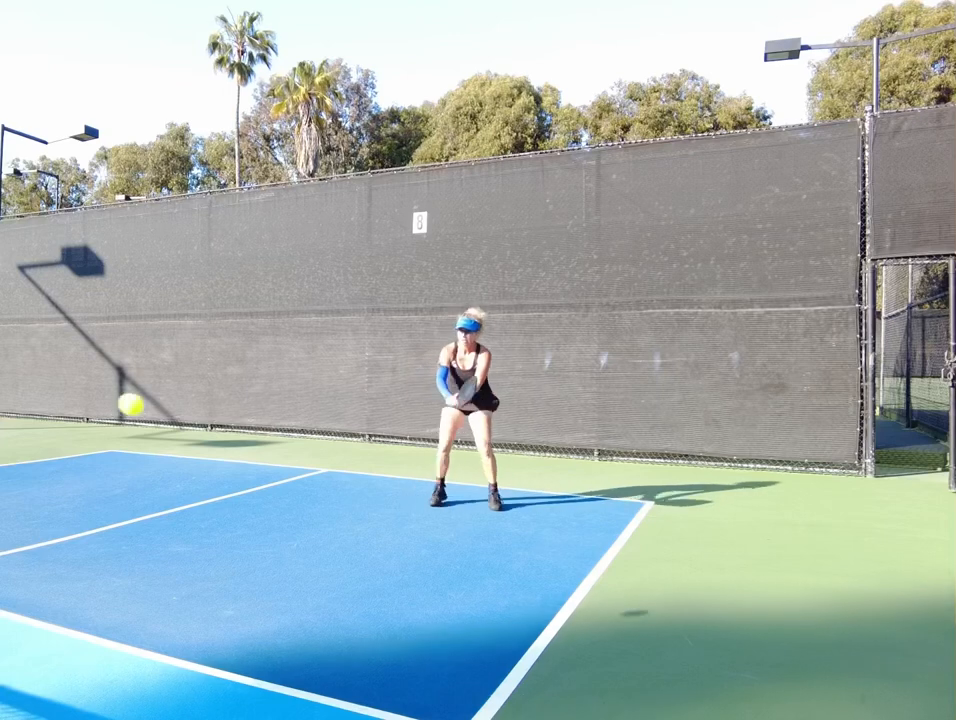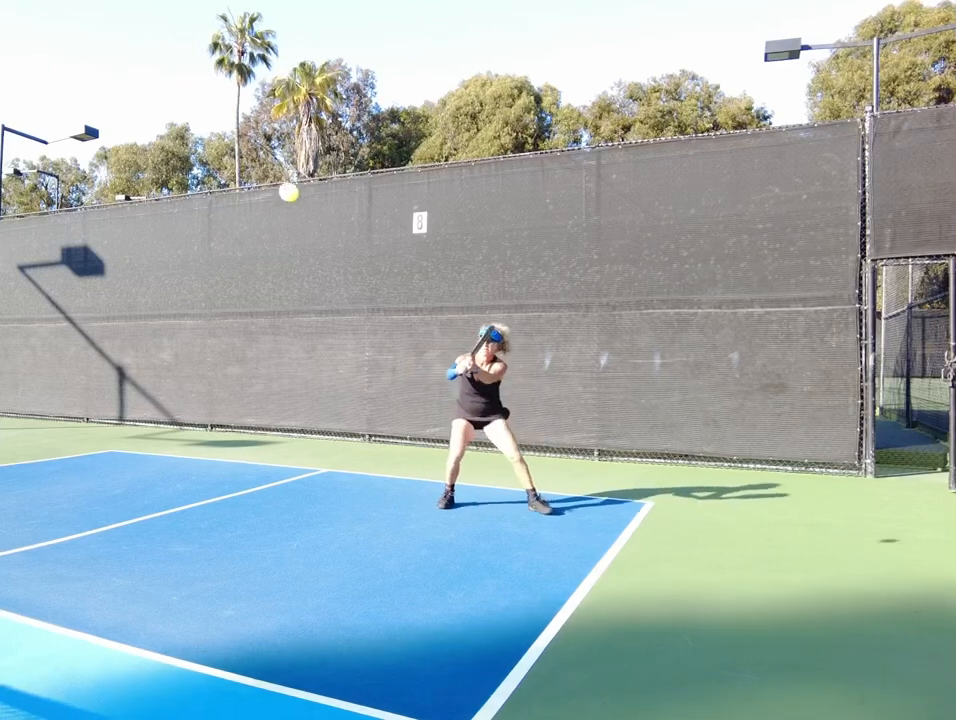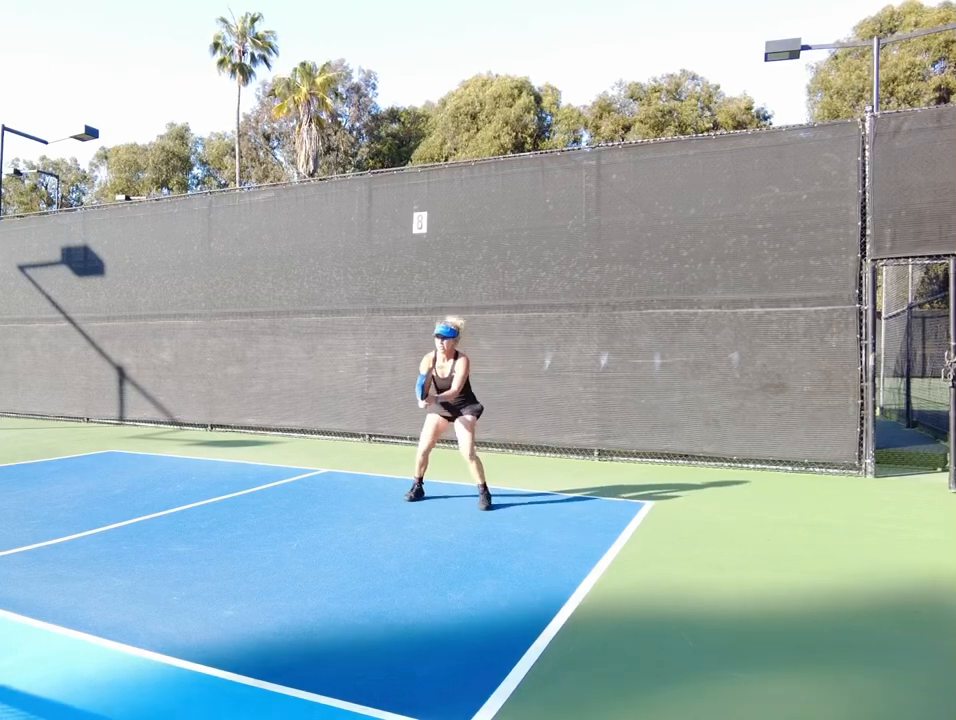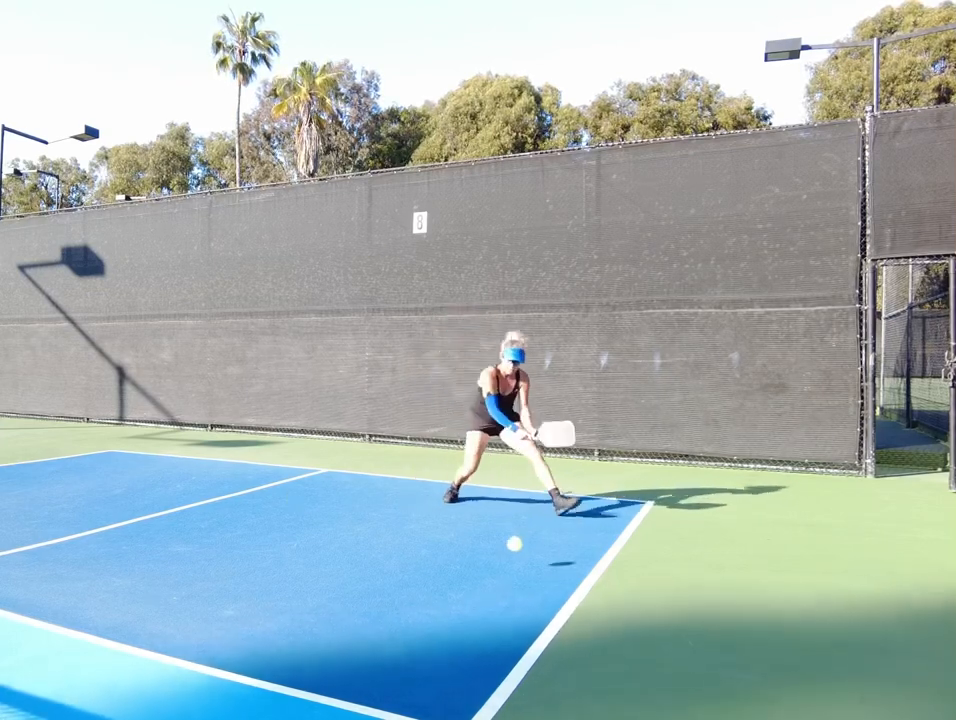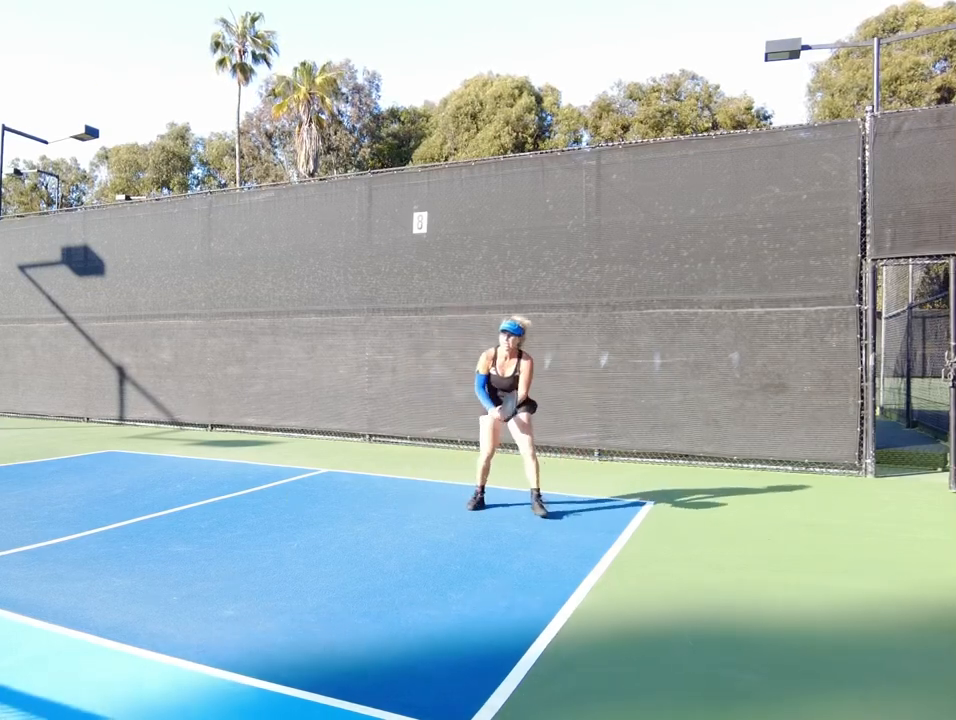
dt=1s
person 1, frame 1
left shoulder: (484, 354)
right shoulder: (448, 351)
left elbow: (478, 381)
right elbow: (440, 379)
left wrist: (461, 396)
right wrist: (449, 397)
left hip: (479, 402)
right hip: (451, 401)
left knee: (485, 448)
right knee: (444, 444)
left ankle: (493, 493)
right ankle: (439, 488)
person 1, frame 2
left shoulder: (500, 366)
right shoulder: (465, 359)
left elbow: (489, 379)
left wrist: (475, 369)
right wrist: (460, 370)
left hip: (492, 416)
right hip: (466, 414)
left knee: (514, 455)
right knee: (455, 453)
left ankle: (533, 498)
right ankle: (448, 493)
person 1, frame 3
left shoulder: (462, 361)
right shoulder: (429, 359)
left elbow: (455, 391)
right elbow: (421, 386)
left wrist: (435, 398)
right wrist: (422, 399)
left hip: (464, 408)
right hip: (440, 409)
left knee: (467, 452)
right knee: (422, 448)
left ankle: (483, 491)
right ankle: (417, 486)
person 1, frame 4
left shoulder: (522, 378)
right shoulder: (489, 375)
left elbow: (524, 408)
right elbow: (492, 408)
left wrist: (527, 429)
right wrist: (514, 429)
left hip: (508, 422)
right hip: (482, 420)
left knee: (535, 453)
right knee: (470, 467)
left ankle: (557, 498)
right ankle: (454, 488)
person 1, frame 5
left shoulder: (526, 360)
right shoulder: (488, 356)
left elbow: (523, 393)
right elbow: (479, 387)
left wrist: (506, 409)
right wrist: (491, 408)
left hip: (518, 408)
right hip: (492, 407)
left knee: (528, 450)
right knee: (486, 453)
left ankle: (536, 498)
right ankle: (479, 494)
